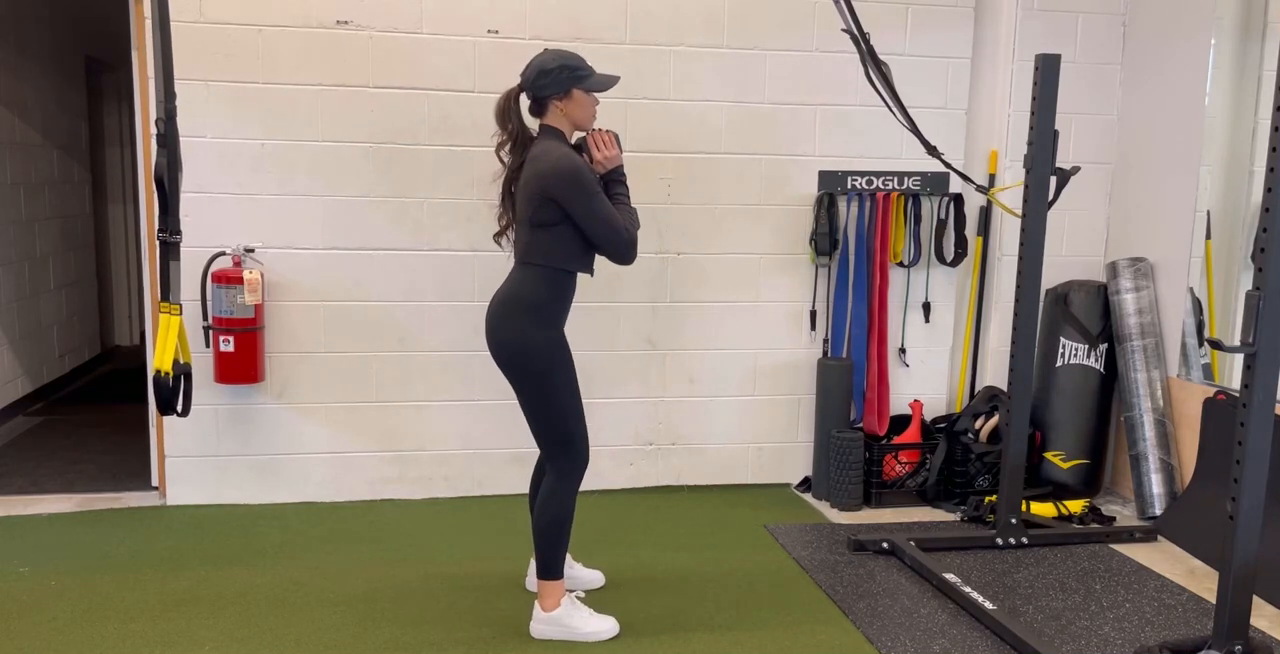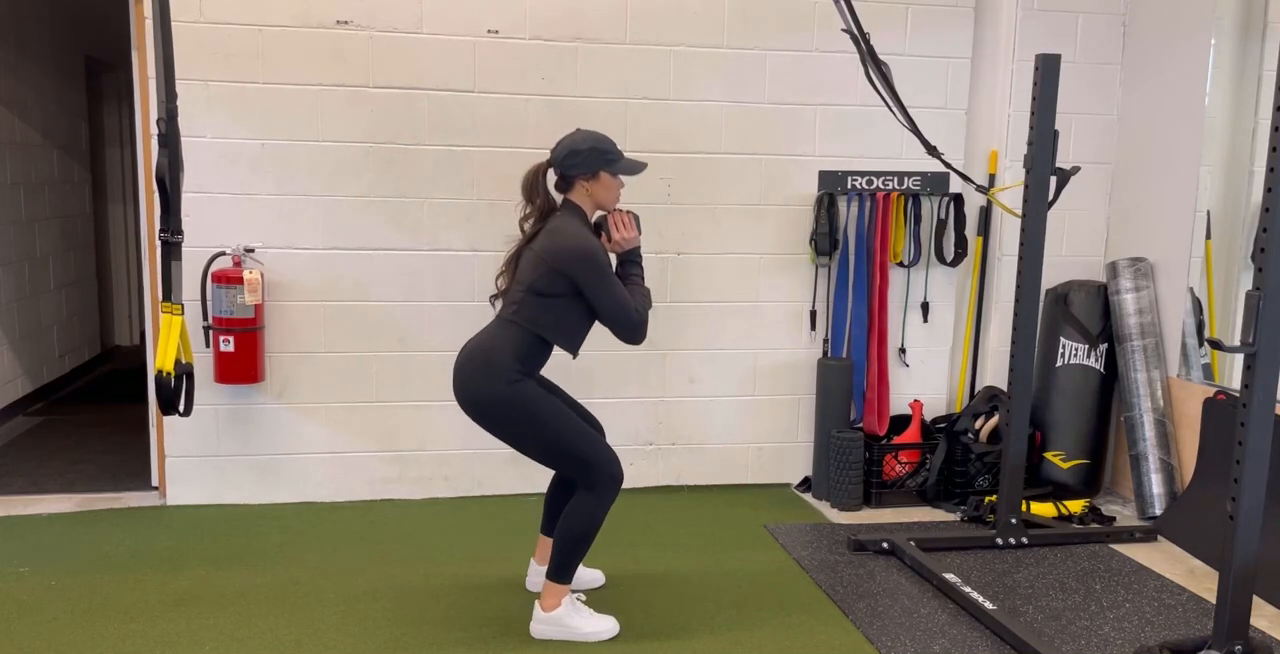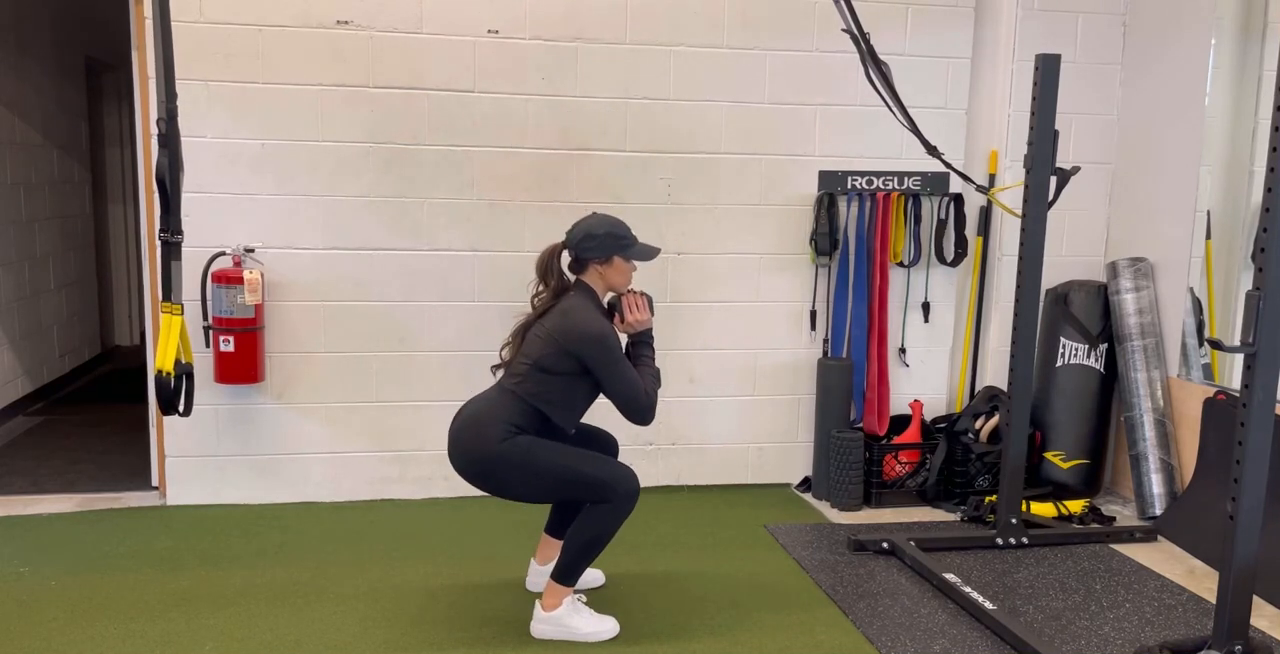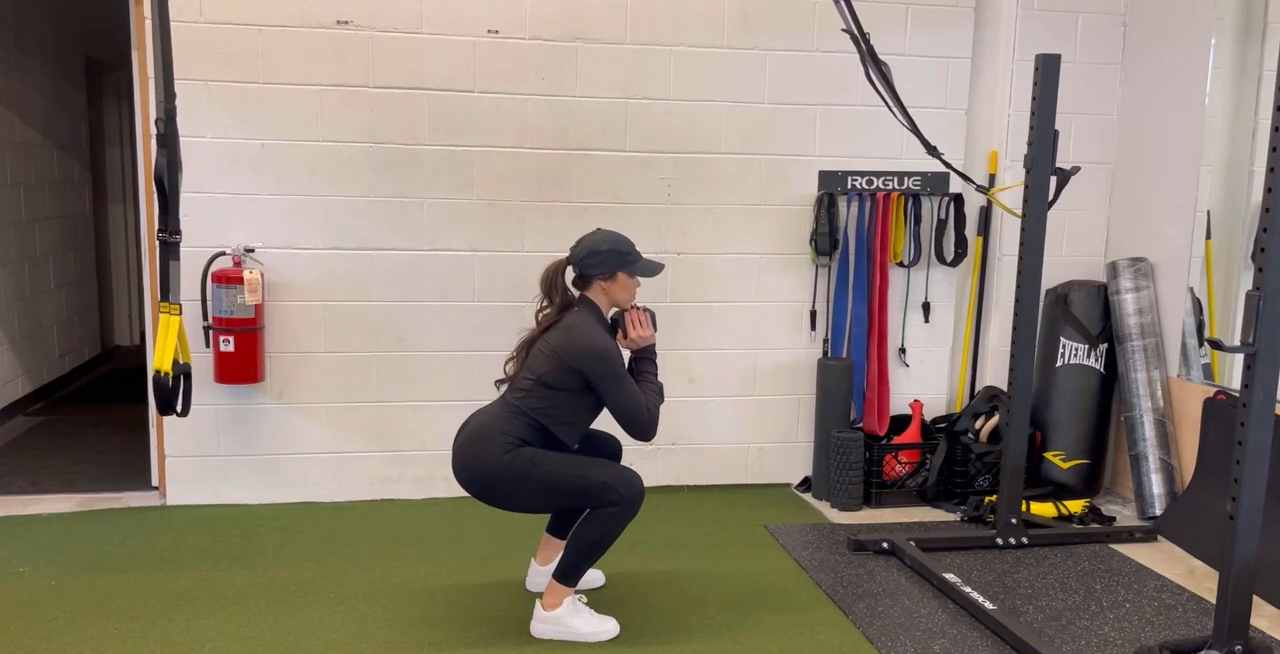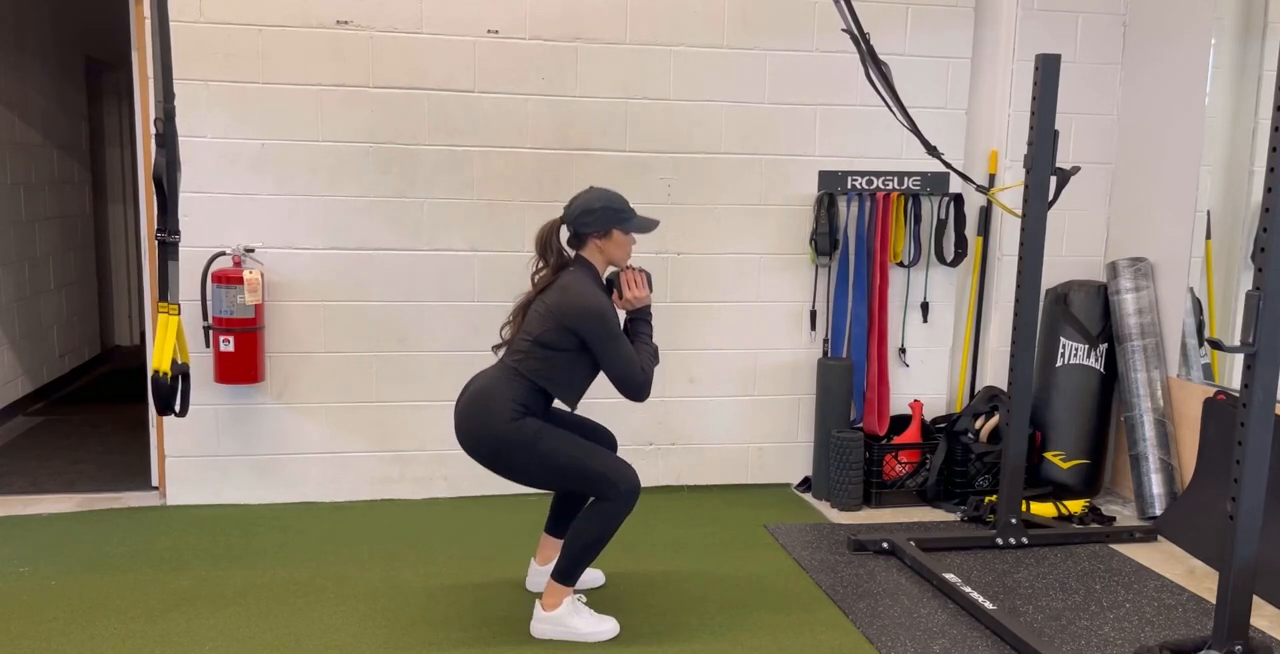
dt=0.5s
person 1, frame 1
left shoulder: (543, 155)
right shoulder: (562, 164)
left elbow: (584, 224)
right elbow: (622, 247)
left wrist: (600, 176)
right wrist: (613, 176)
left hip: (524, 316)
right hip: (529, 324)
left knee: (559, 448)
right knee: (568, 456)
left ankle: (549, 563)
right ankle: (551, 607)
person 1, frame 2
left shoulder: (561, 230)
right shoulder: (577, 244)
left elbow: (605, 304)
right elbow: (632, 327)
left wrist: (612, 256)
right wrist: (629, 257)
left hip: (494, 368)
right hip: (494, 380)
left knee: (586, 442)
right knee: (602, 471)
left ankle: (546, 562)
right ankle: (553, 608)
person 1, frame 3
left shoulder: (572, 306)
right shoulder: (587, 326)
left elbow: (617, 381)
right elbow: (641, 408)
left wrist: (624, 336)
right wrist: (641, 337)
left hip: (488, 428)
right hip: (489, 446)
left knee: (600, 449)
right knee: (619, 486)
left ankle: (546, 563)
right ankle: (553, 607)
person 1, frame 4
left shoulder: (576, 322)
right shoulder: (590, 341)
left elbow: (620, 397)
right elbow: (643, 425)
left wrist: (627, 351)
right wrist: (644, 353)
left hip: (490, 441)
right hip: (493, 460)
left knee: (605, 452)
right knee: (624, 489)
left ankle: (546, 563)
right ankle: (553, 608)
person 1, frame 5
left shoulder: (571, 283)
right shoulder: (586, 300)
right elbow: (636, 386)
left wrist: (623, 313)
right wrist: (639, 314)
left hip: (493, 408)
right hip: (496, 423)
left knee: (599, 447)
right knee: (620, 484)
left ankle: (546, 562)
right ankle: (554, 607)
